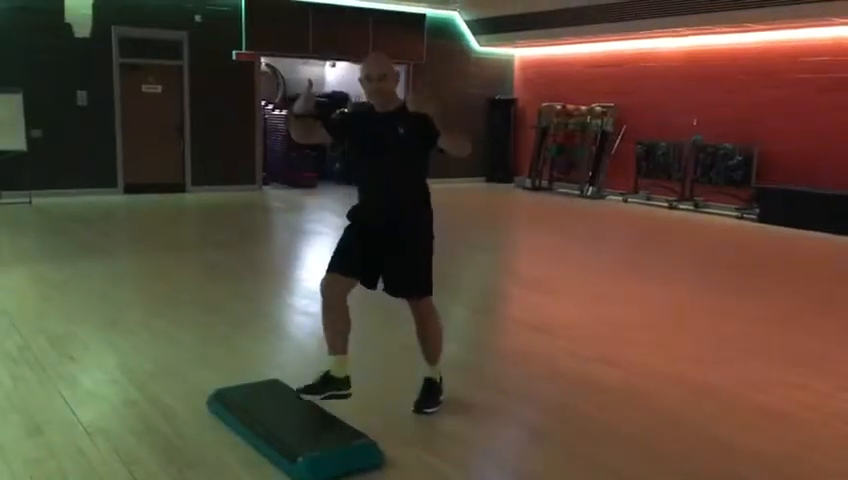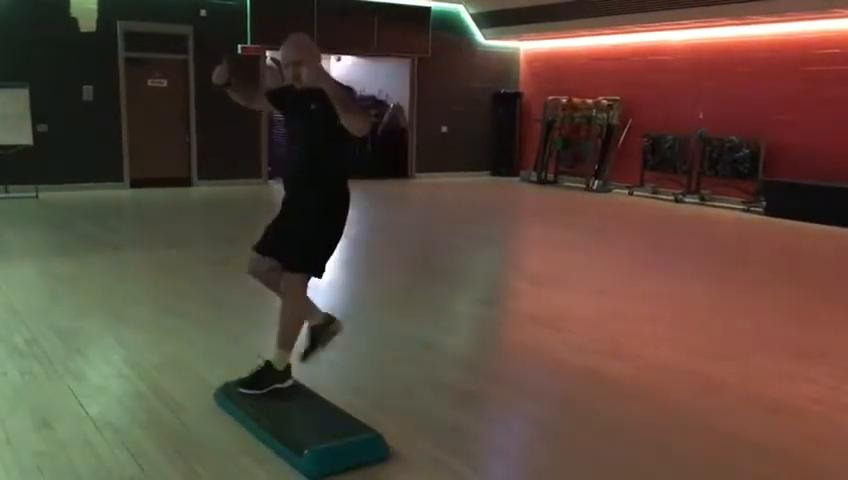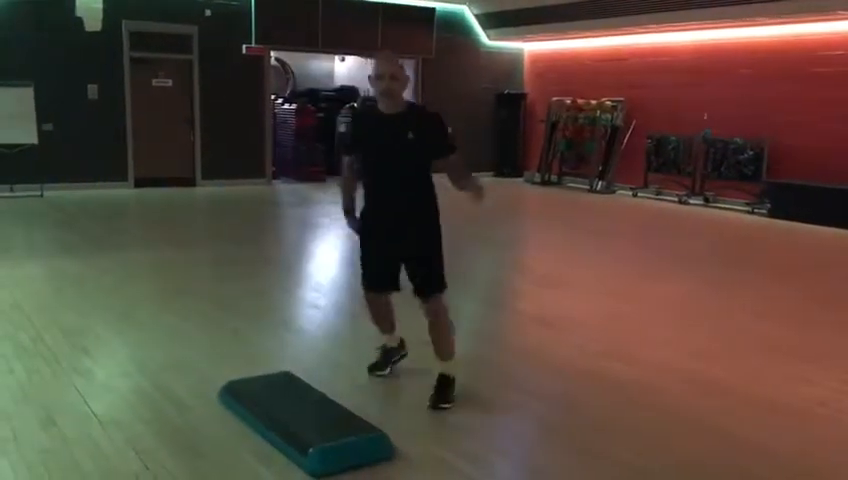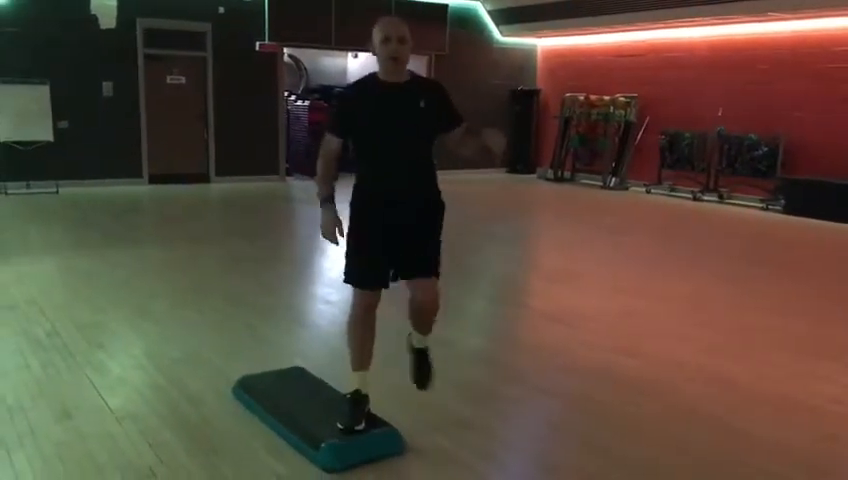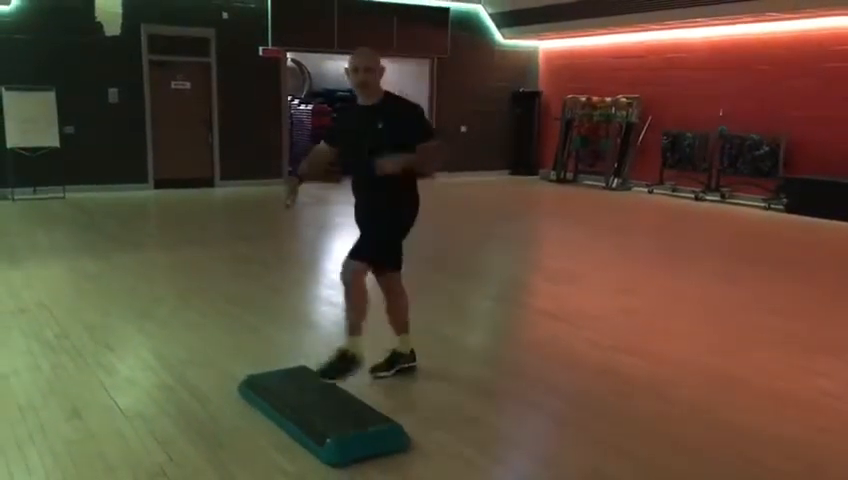
dt=1s
person 1, frame 1
left shoulder: (417, 120)
right shoulder: (354, 121)
left elbow: (462, 149)
right elbow: (304, 136)
left wrist: (432, 117)
right wrist: (301, 112)
left hip: (410, 223)
right hip: (367, 219)
left knee: (420, 304)
right knee: (332, 287)
left ankle: (433, 379)
right ankle: (337, 376)
person 1, frame 2
left shoulder: (333, 95)
right shoulder: (292, 94)
left elbow: (360, 127)
right elbow: (253, 99)
left wrist: (327, 84)
right wrist: (226, 82)
left hip: (325, 204)
right hip: (297, 201)
left knee: (291, 281)
right knee: (259, 266)
left ankle: (279, 369)
right ankle: (318, 321)
person 1, frame 3
left shoulder: (427, 122)
right shoulder: (360, 122)
left elbow: (451, 166)
right elbow: (350, 168)
left wrist: (470, 184)
right wrist: (348, 210)
left hip: (421, 223)
right hip: (377, 223)
left knee: (432, 304)
right knee: (375, 296)
left ankle: (446, 375)
right ankle: (392, 345)
person 1, frame 4
left shoulder: (431, 93)
right shoulder: (355, 96)
left elbow: (459, 141)
right elbow: (328, 153)
left wrist: (485, 139)
right wrist: (327, 205)
left hip: (422, 208)
right hip: (370, 210)
left knee: (425, 295)
right knee: (364, 299)
left ankle: (419, 343)
right ankle: (359, 393)
person 1, frame 5
left shoulder: (404, 112)
right shoulder: (348, 116)
left elbow: (429, 161)
right elbow: (323, 154)
left wrist: (404, 161)
right wrist: (297, 178)
left hip: (396, 206)
right hip: (367, 206)
left knee: (351, 272)
right knee: (388, 278)
left ankle: (351, 352)
right ankle: (404, 352)
